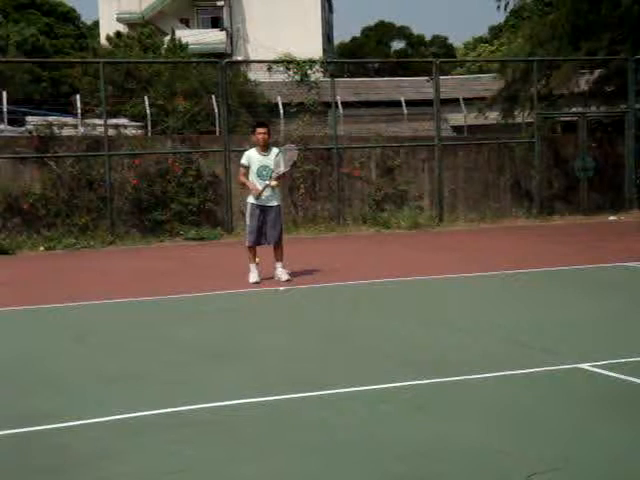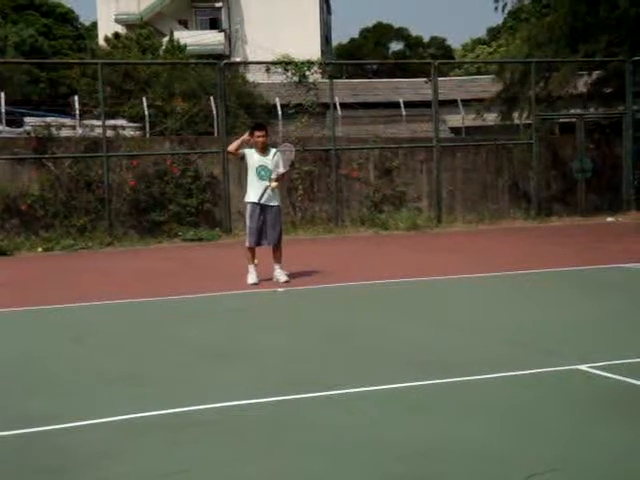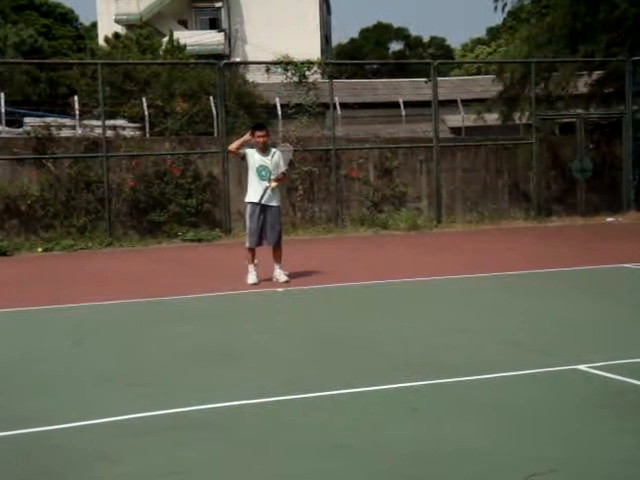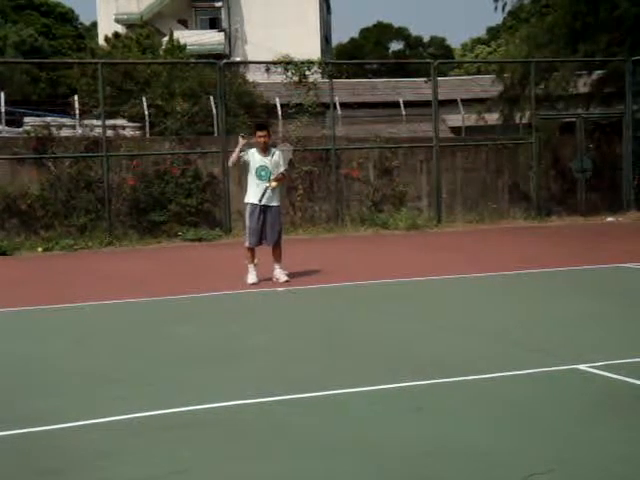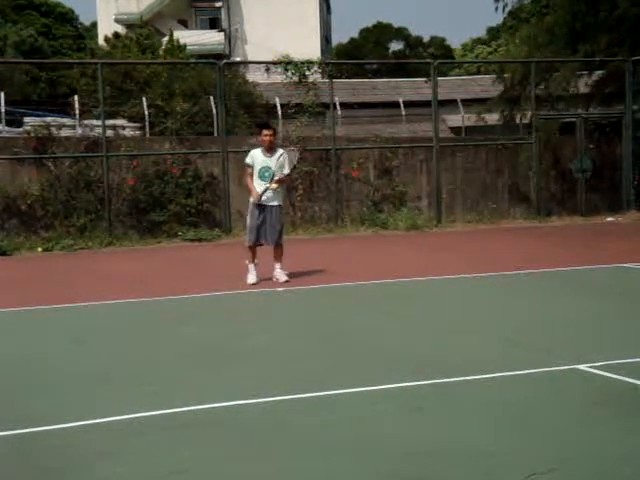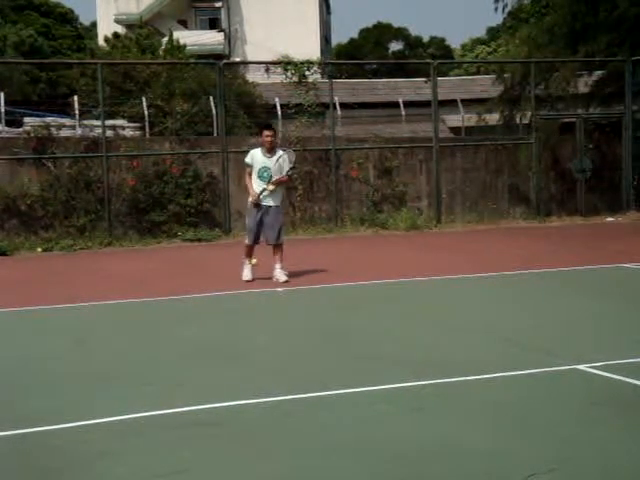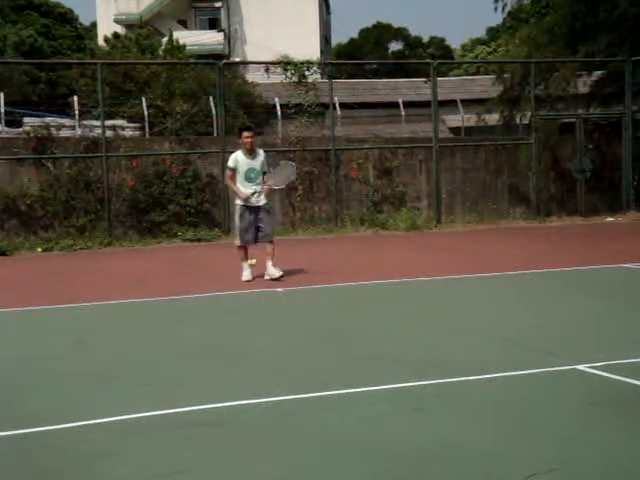
dt=0.5s
person 1, frame 1
left shoulder: (277, 153)
right shoulder: (249, 154)
right elbow: (241, 176)
right wrist: (249, 184)
left hip: (273, 201)
right hip: (255, 201)
left knee: (277, 237)
right knee: (252, 238)
left ankle: (279, 269)
right ankle: (253, 270)
person 1, frame 2
left shoulder: (275, 154)
right shoulder: (248, 153)
left elbow: (281, 174)
right elbow: (230, 150)
left wrist: (278, 179)
right wrist: (244, 138)
left hip: (273, 201)
right hip: (254, 201)
left knee: (276, 238)
right knee: (251, 239)
left ankle: (278, 270)
right ankle: (252, 271)
person 1, frame 3
left shoulder: (276, 154)
right shoulder: (249, 153)
left elbow: (283, 174)
right elbow: (231, 149)
left wrist: (278, 179)
right wrist: (246, 138)
left hip: (273, 201)
right hip: (254, 201)
left knee: (276, 238)
right knee: (251, 238)
left ankle: (278, 270)
right ankle: (252, 271)
person 1, frame 4
left shoulder: (277, 154)
right shoulder: (249, 154)
left elbow: (283, 175)
right elbow: (231, 164)
left wrist: (278, 178)
right wrist: (240, 146)
left hip: (273, 202)
right hip: (254, 201)
left knee: (276, 238)
right knee: (251, 239)
left ankle: (278, 270)
right ankle: (251, 271)
person 1, frame 5
left shoulder: (282, 154)
right shoulder: (253, 154)
left elbow: (286, 176)
right elbow: (248, 175)
left wrist: (281, 180)
right wrist: (253, 191)
left hip: (275, 202)
right hip: (257, 201)
left knee: (277, 238)
right knee: (252, 238)
left ankle: (278, 270)
right ankle: (252, 271)
person 1, frame 6
left shoulder: (282, 156)
right shoulder: (253, 154)
left elbow: (287, 177)
right elbow: (247, 175)
left wrist: (279, 181)
right wrist: (251, 191)
left hip: (274, 203)
right hip: (256, 202)
left knee: (276, 238)
right knee: (251, 237)
left ankle: (278, 270)
right ankle: (247, 265)
person 1, frame 7
left shoulder: (261, 154)
right shoulder: (235, 157)
right elbow: (229, 179)
left wrist: (267, 184)
right wrist: (239, 193)
left hip: (261, 202)
right hip: (244, 203)
left knee: (268, 235)
right knee: (242, 238)
left ankle: (270, 267)
right ankle: (246, 269)
